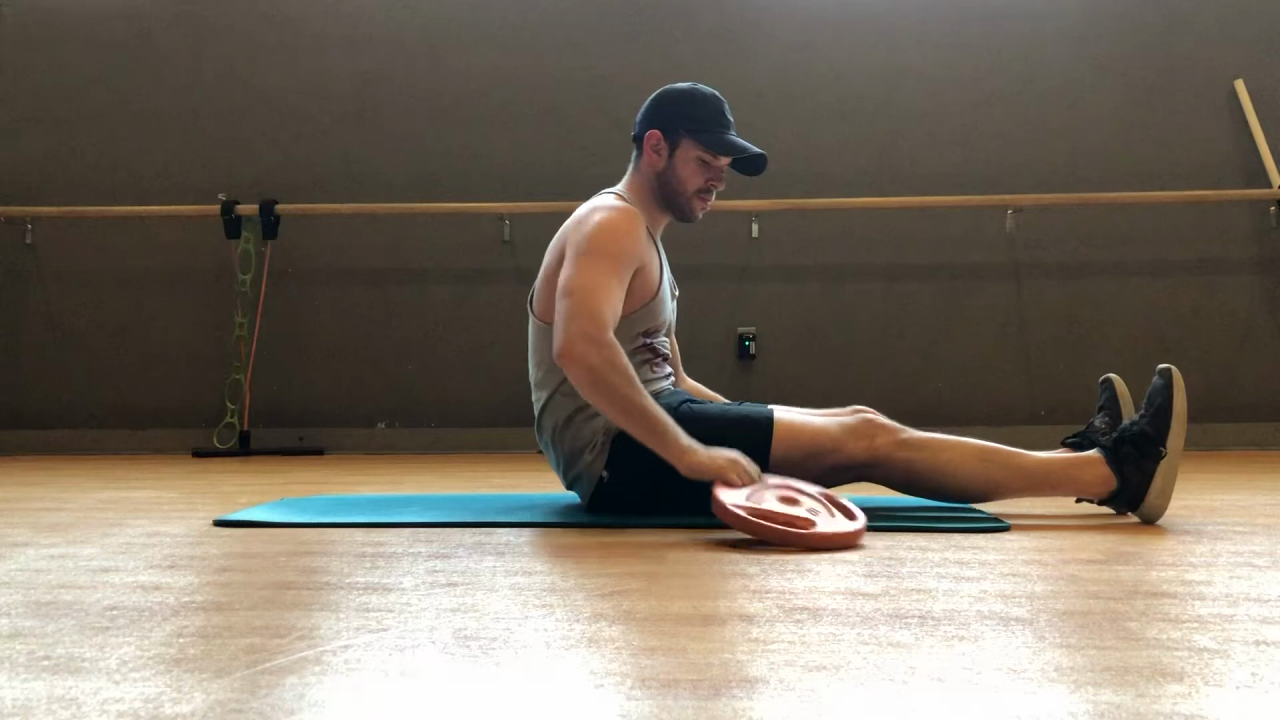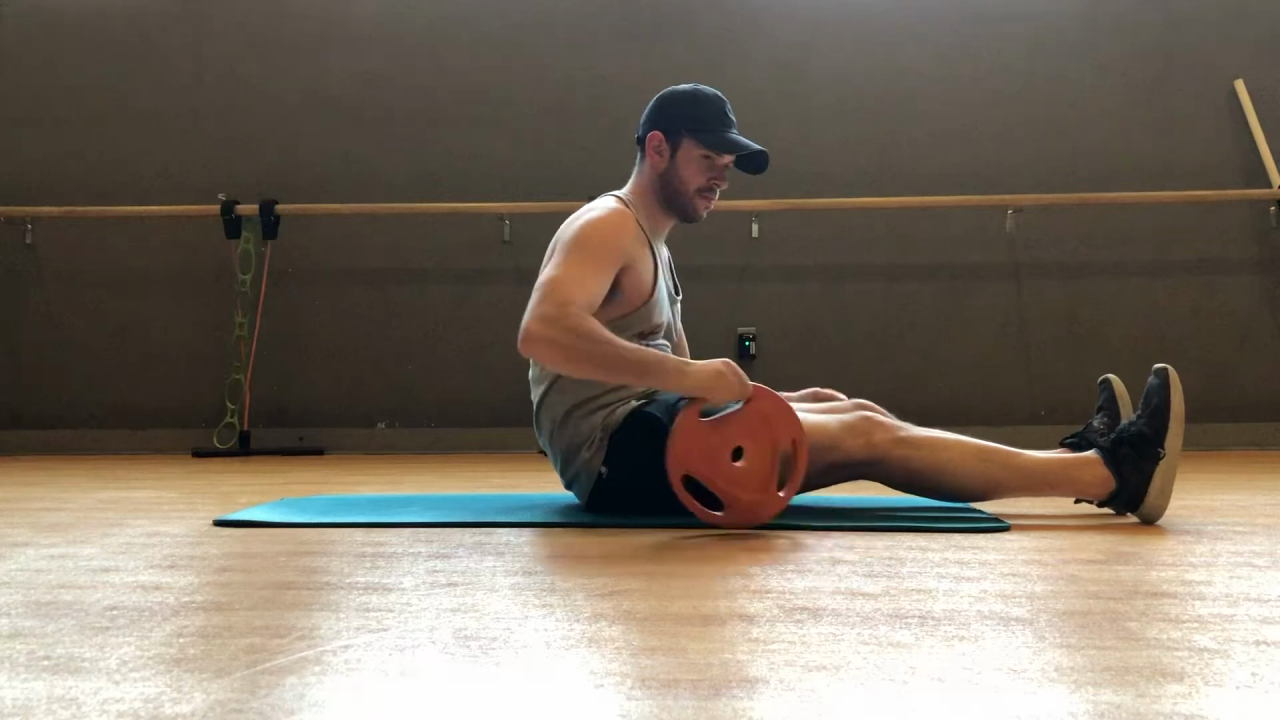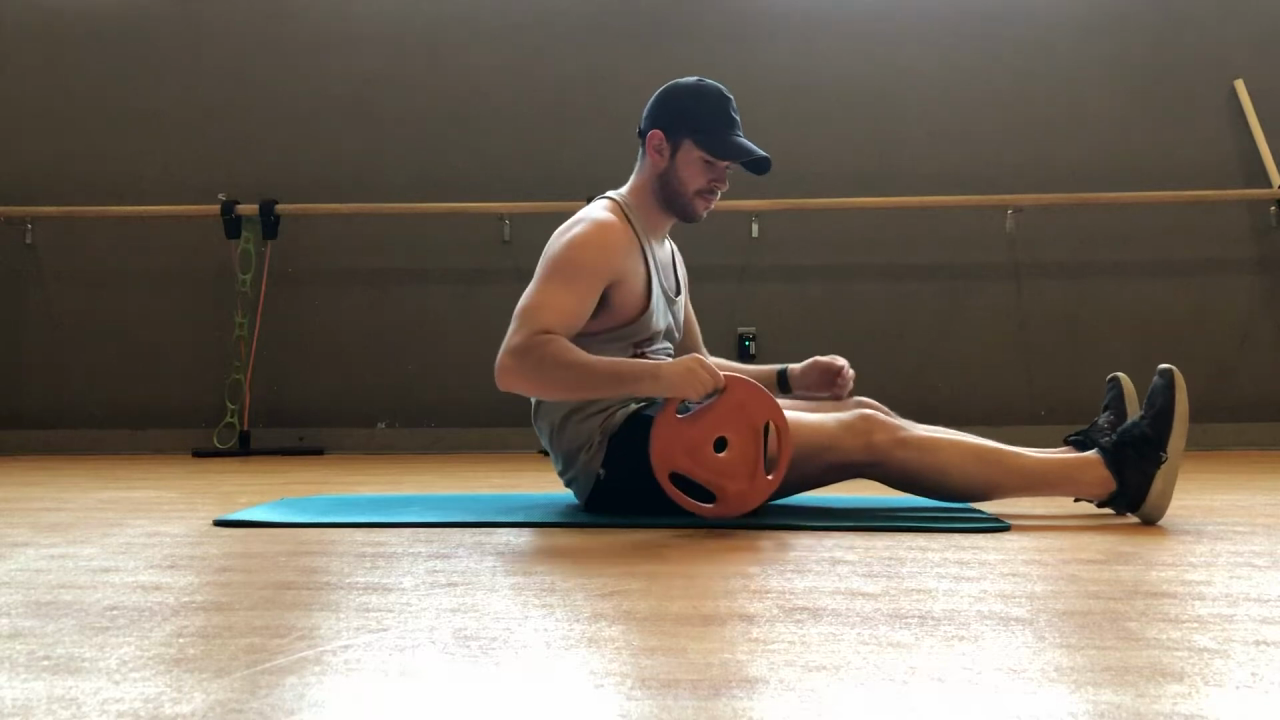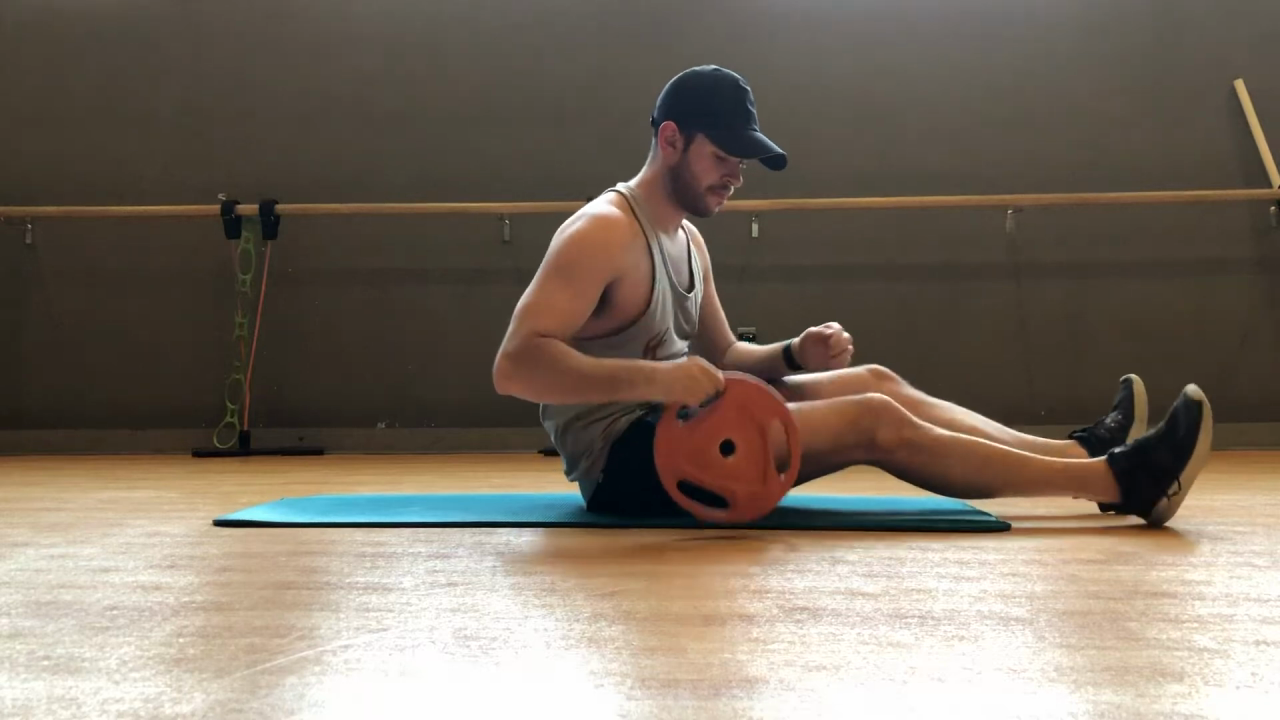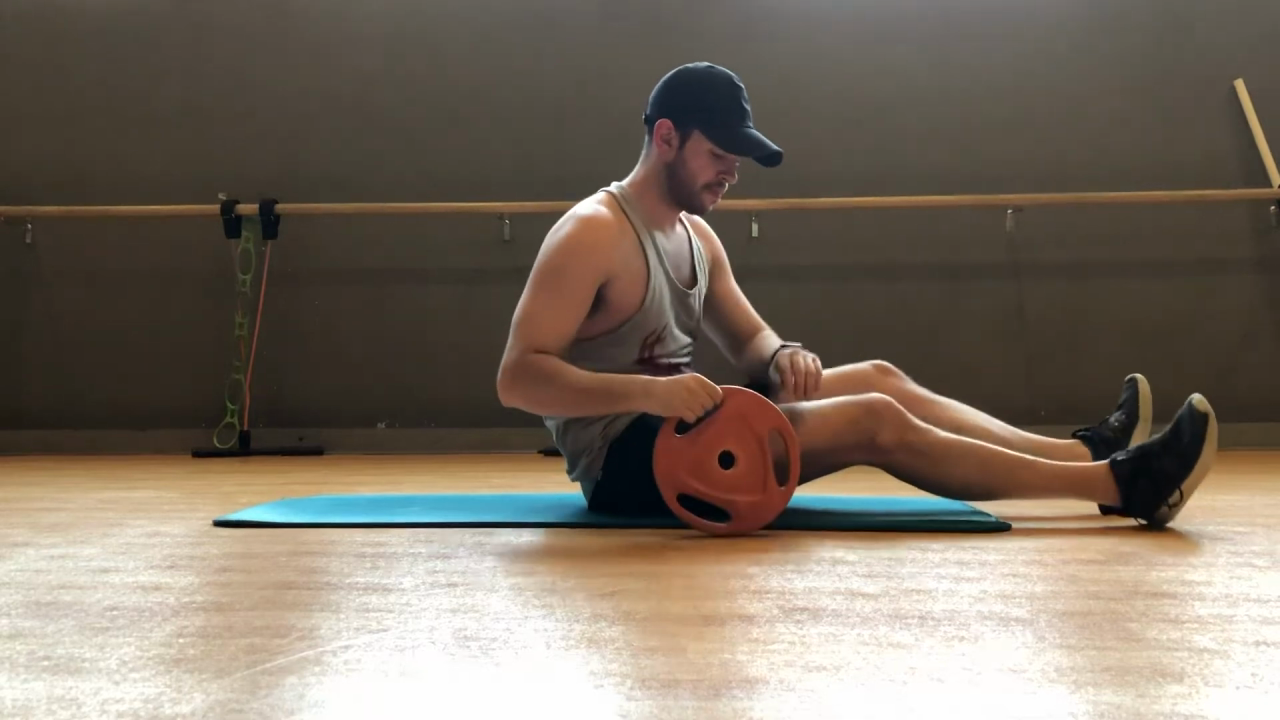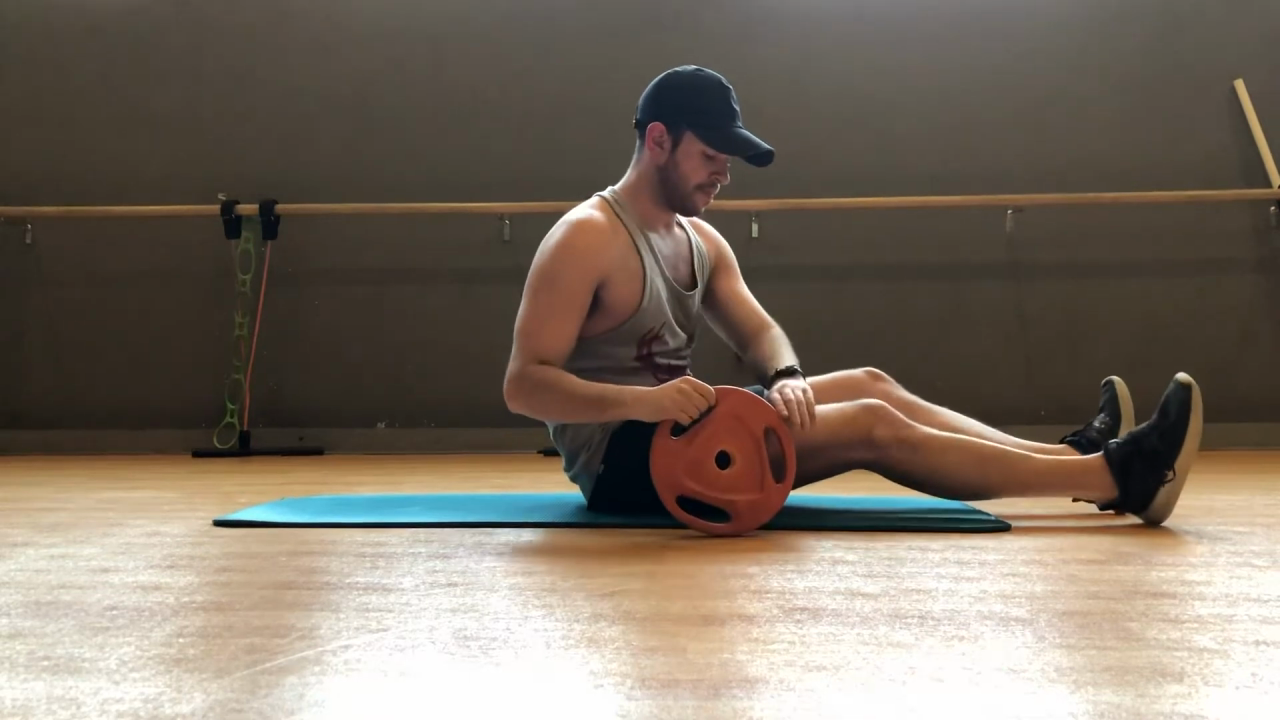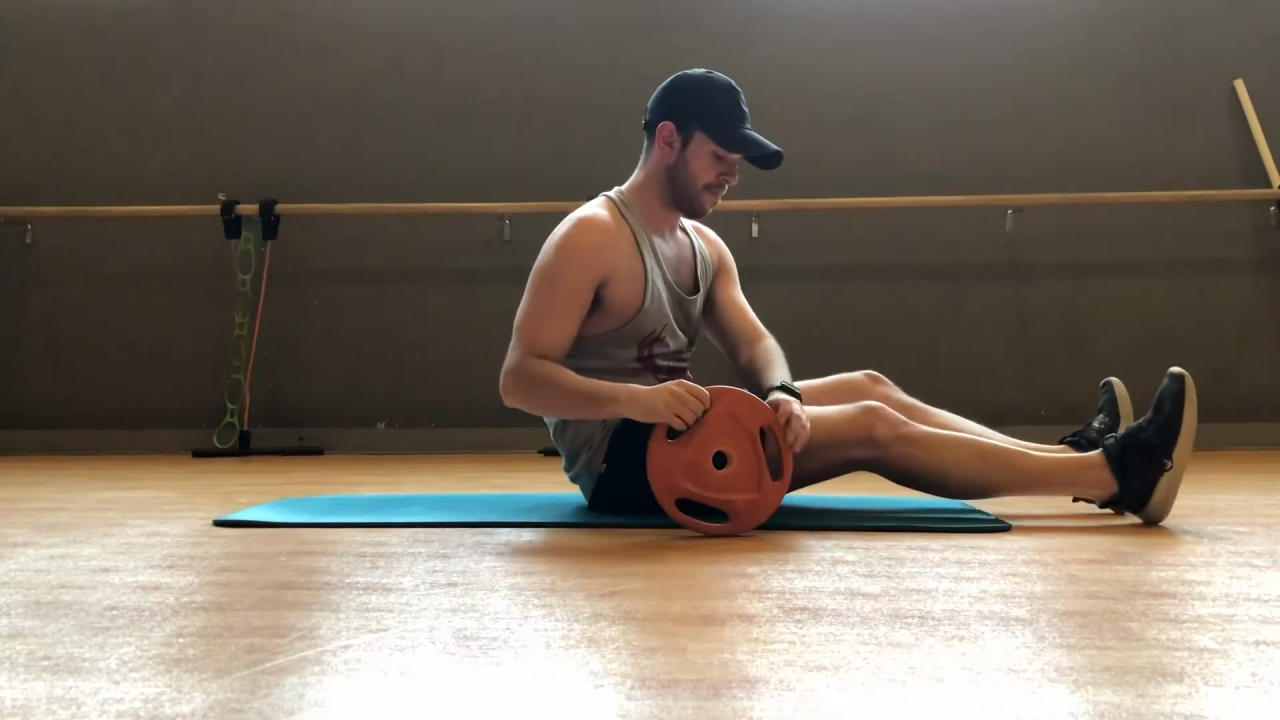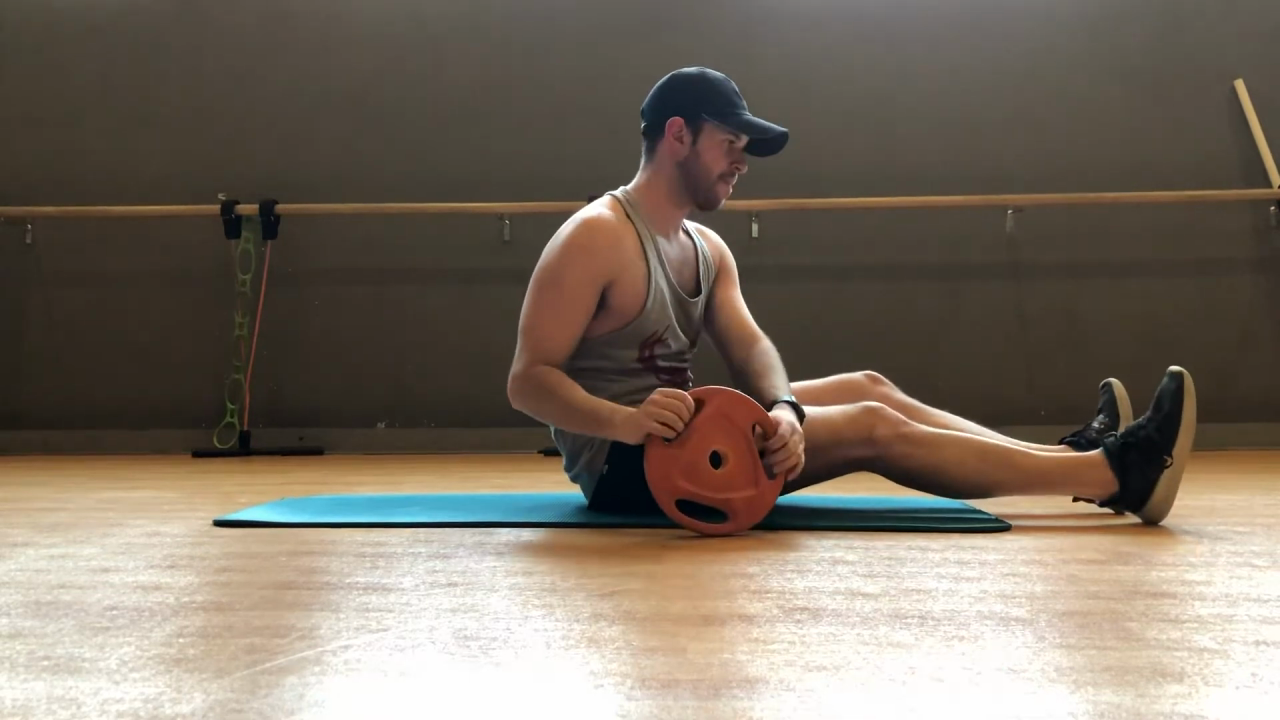
dt=0.3s
person 1, frame 1
left shoulder: (642, 241)
right shoulder: (610, 225)
right elbow: (582, 349)
left wrist: (776, 428)
right wrist: (688, 453)
left hip: (636, 440)
right hip: (618, 455)
left knee: (856, 422)
right knee: (866, 439)
left ankle: (1079, 461)
right ankle: (1111, 473)
person 1, frame 2
left shoulder: (652, 249)
right shoulder: (607, 226)
right elbow: (542, 332)
left wrist: (782, 403)
right wrist: (686, 377)
left hip: (644, 435)
right hip: (617, 451)
left knee: (860, 419)
right knee: (863, 437)
left ankle: (1080, 461)
right ankle: (1112, 474)
person 1, frame 3
left shoulder: (661, 250)
right shoulder: (598, 237)
left elbow: (695, 371)
right elbow: (516, 364)
left wrist: (788, 379)
right wrist: (655, 378)
left hip: (646, 438)
right hip: (617, 455)
left knee: (861, 416)
right knee: (866, 438)
left ankle: (1083, 460)
right ankle: (1112, 473)
person 1, frame 4
left shoulder: (686, 239)
right shoulder: (603, 233)
left elbow: (721, 358)
right elbow: (514, 366)
left wrist: (797, 354)
right wrist: (652, 377)
right hip: (624, 456)
left knee: (876, 385)
right knee: (875, 422)
left ankle: (1082, 453)
right ankle: (1119, 481)
person 1, frame 5
left shoulder: (694, 235)
right shoulder: (591, 234)
left elbow: (748, 338)
right elbow: (516, 378)
left wrist: (782, 358)
right wrist: (647, 392)
left hip: (675, 431)
right hip: (624, 459)
left knee: (881, 380)
right knee: (876, 422)
left ankle: (1085, 455)
right ankle: (1120, 486)
person 1, frame 6
left shoulder: (699, 240)
right shoulder: (586, 238)
left elbow: (761, 332)
right elbow: (523, 385)
left wrist: (787, 377)
right wrist: (641, 400)
right hip: (621, 458)
left knee: (870, 386)
right knee: (870, 427)
left ankle: (1078, 458)
right ankle: (1115, 478)
person 1, frame 7
left shoulder: (703, 245)
right shoulder: (590, 237)
left elbow: (754, 344)
right elbow: (520, 379)
left wrist: (781, 393)
right wrist: (634, 399)
left hip: (673, 437)
right hip: (622, 459)
left knee: (869, 388)
right knee: (871, 428)
left ankle: (1077, 458)
right ankle: (1112, 474)
person 1, frame 8
left shoulder: (706, 248)
right shoulder: (595, 239)
left elbow: (751, 350)
right elbow: (528, 382)
left wrist: (784, 411)
right wrist: (624, 420)
left hip: (674, 434)
right hip: (622, 461)
left knee: (866, 389)
right knee: (871, 429)
left ankle: (1074, 457)
right ankle: (1115, 473)
